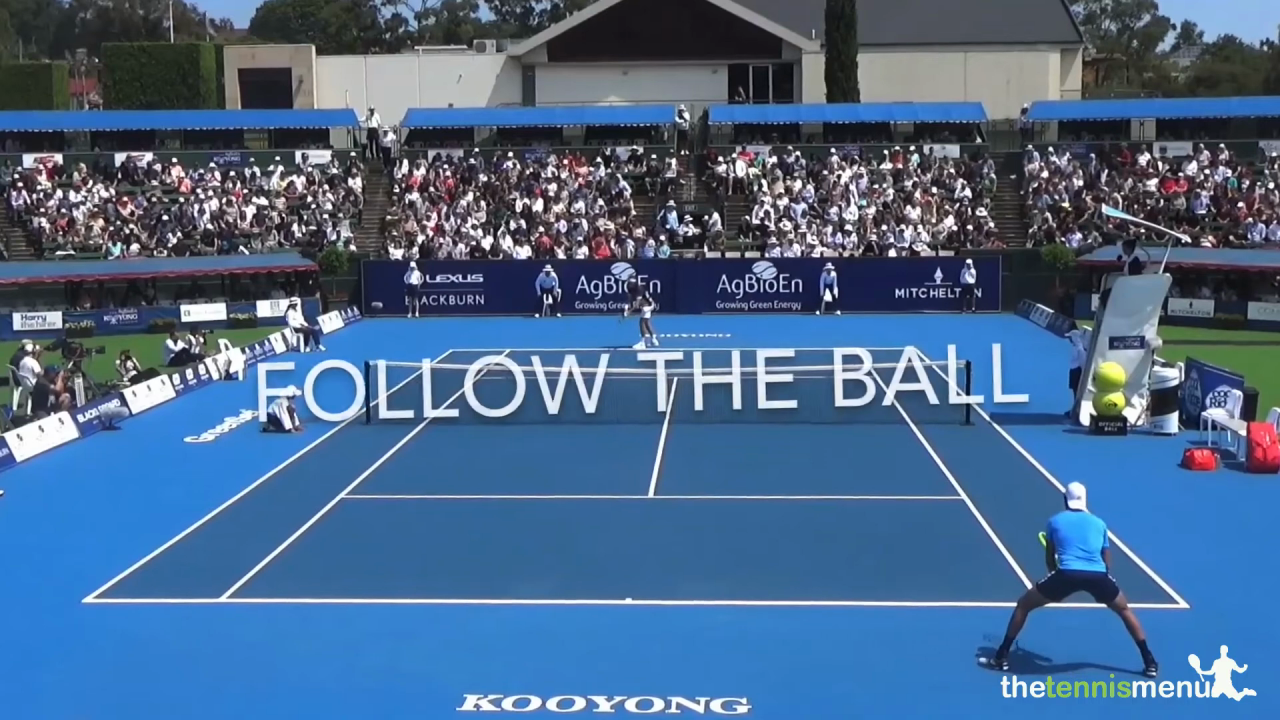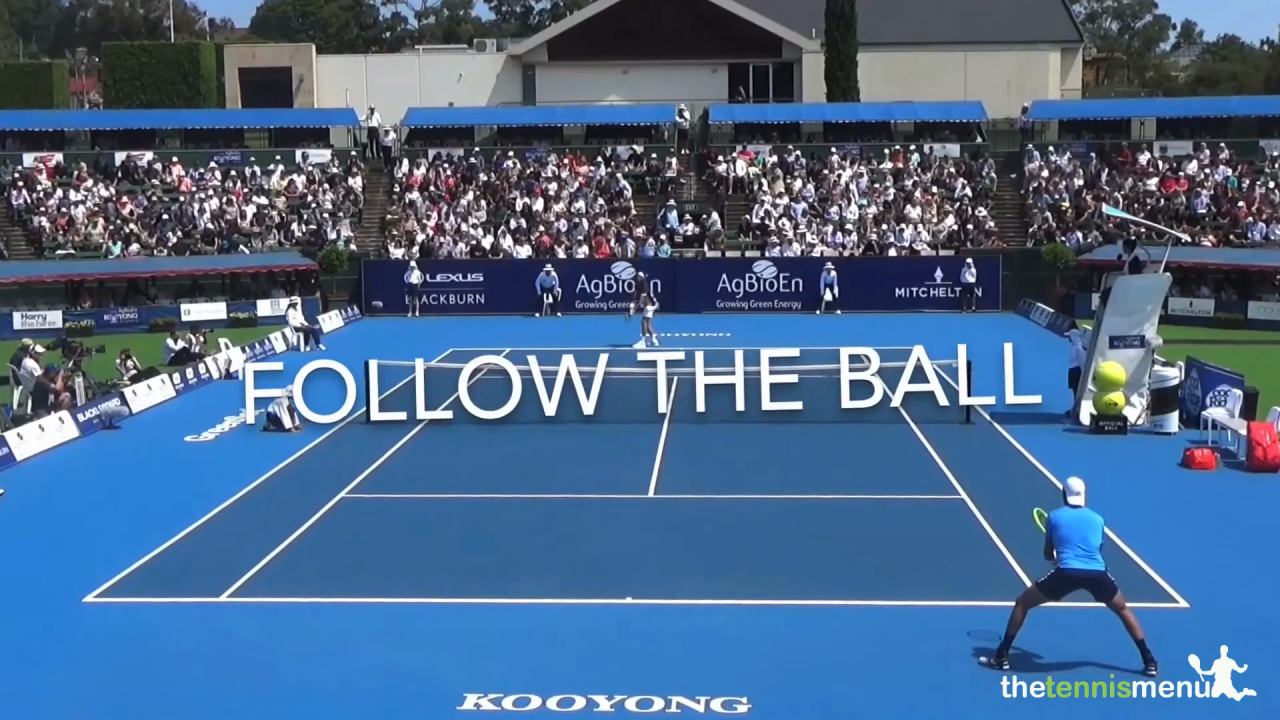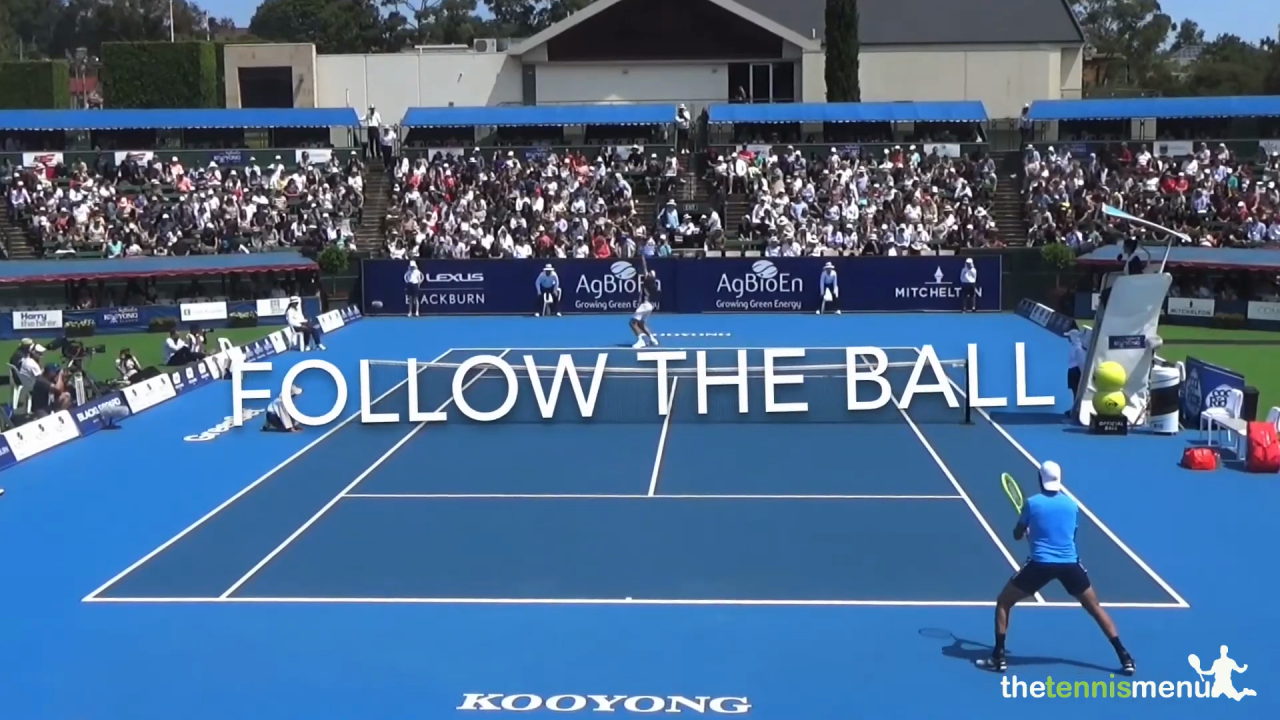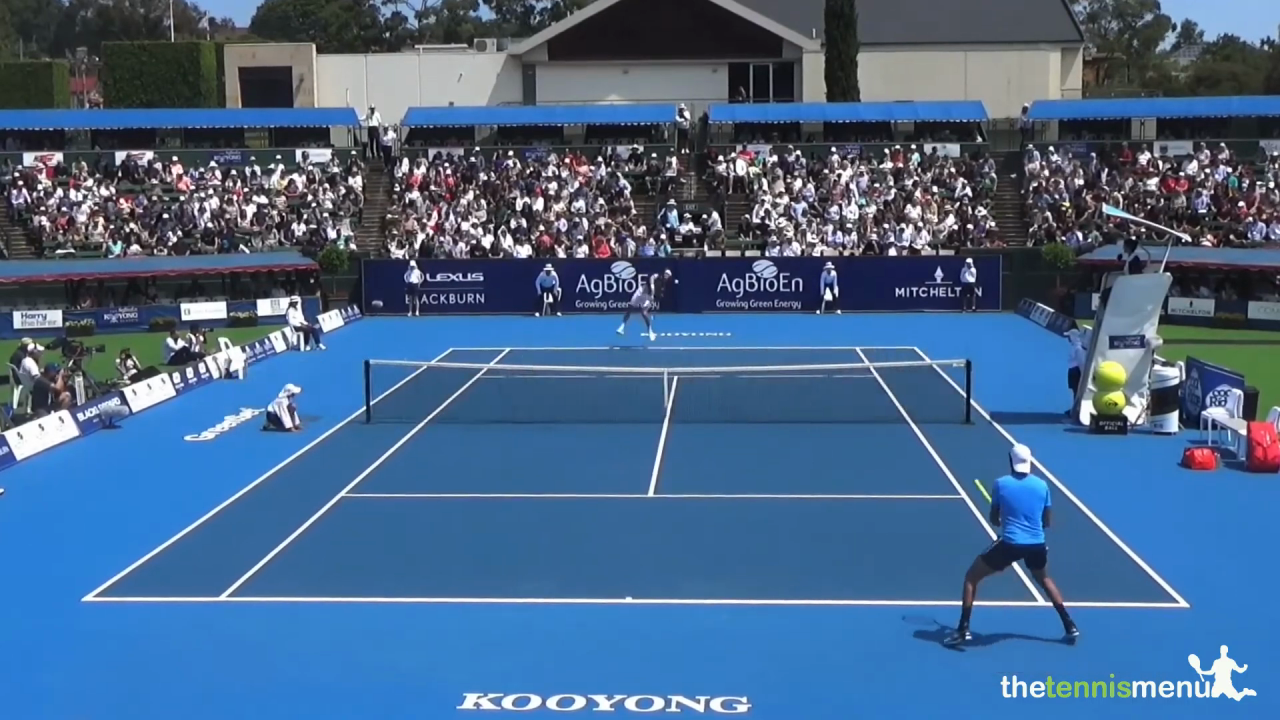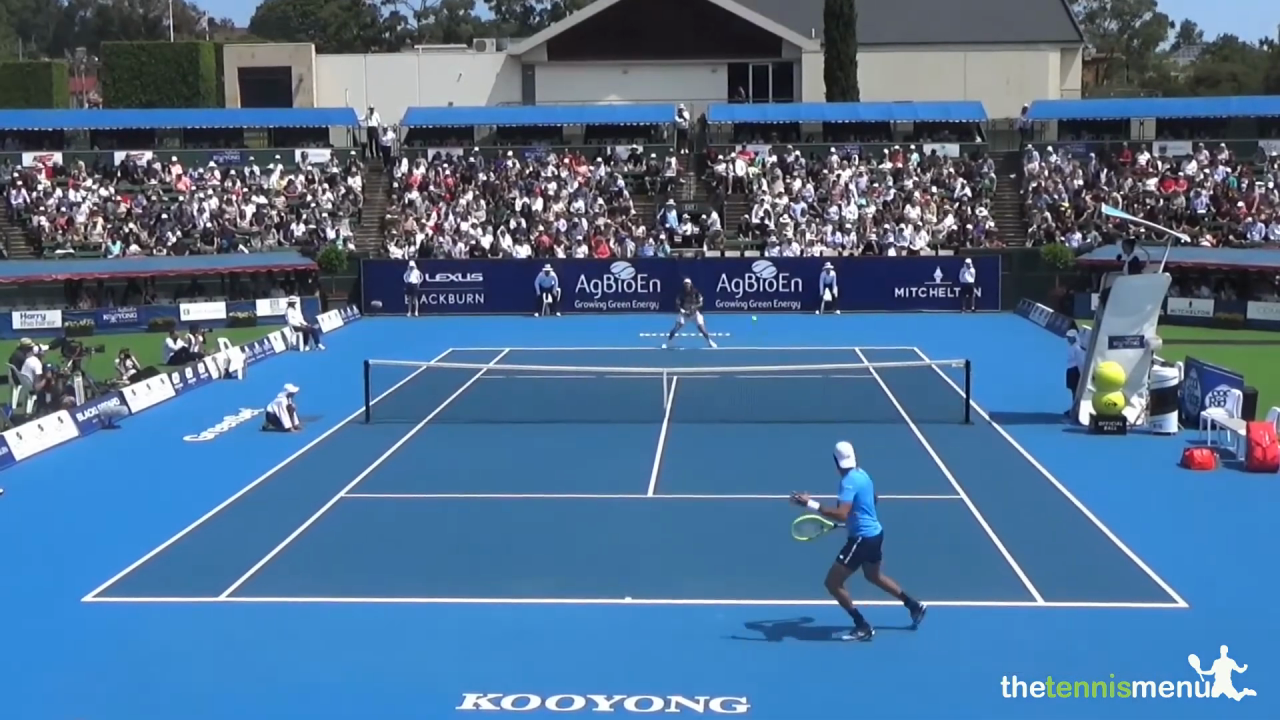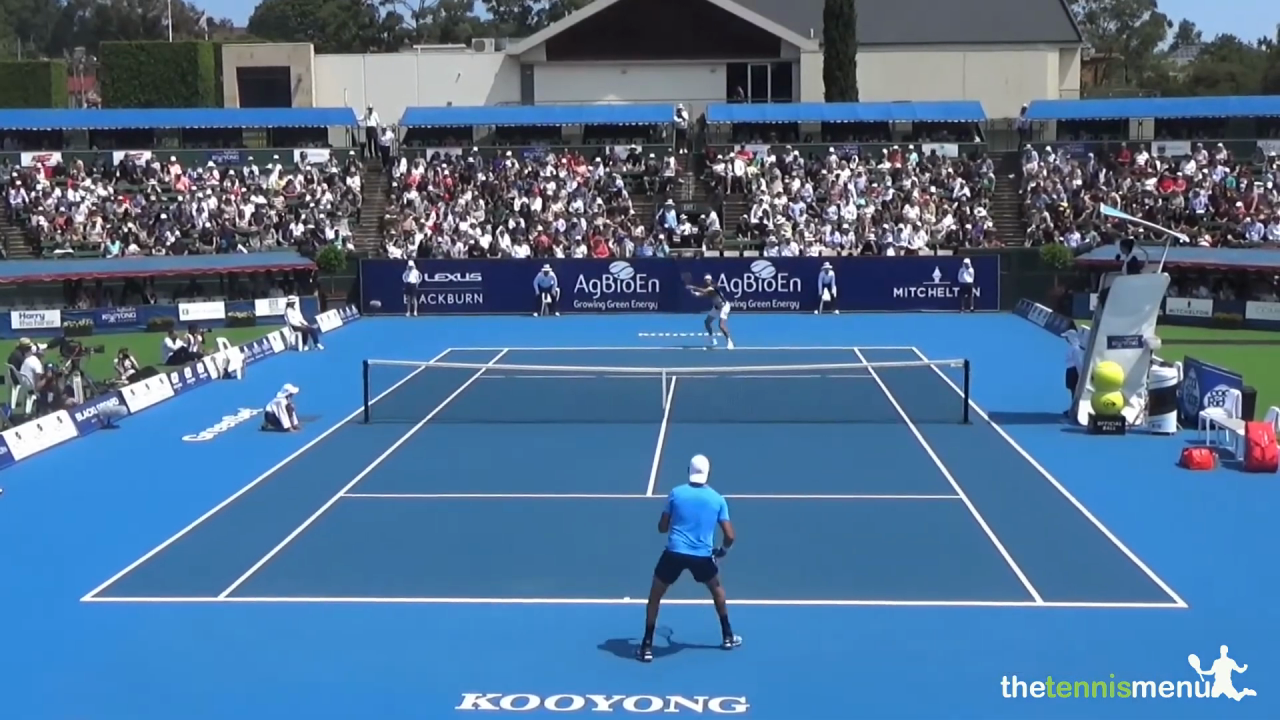
dt=0.7s
person 1, frame 1
left shoulder: (1055, 521)
right shoulder: (1099, 523)
left elbow: (1050, 561)
left hip: (1067, 573)
right hip: (1097, 575)
left knee: (1023, 606)
right knee: (1125, 611)
left ankle: (1001, 657)
right ankle: (1150, 663)
person 1, frame 2
left shoulder: (1055, 516)
right shoulder: (1097, 519)
left elbow: (1048, 555)
left hip: (1066, 573)
right hip: (1097, 573)
left knee: (1022, 604)
right knee: (1123, 611)
left ankle: (1002, 656)
right ankle: (1149, 662)
person 1, frame 3
left shoulder: (1032, 503)
right shoulder: (1072, 504)
left elbow: (1018, 535)
left hip: (1040, 564)
right hip: (1069, 564)
left knee: (1004, 602)
right knee: (1095, 609)
left ankle: (998, 657)
right ankle: (1125, 659)
person 1, frame 4
left shoulder: (1002, 484)
right shoulder: (1042, 485)
left elbow: (994, 519)
right elbow: (1047, 521)
left hip: (1011, 544)
right hip: (1036, 544)
left knee: (971, 578)
right knee: (1044, 580)
left ankle: (963, 629)
right ankle: (1070, 627)
person 1, frame 5
left shoulder: (849, 481)
right shoulder: (860, 474)
left elbow: (841, 515)
right elbow: (873, 499)
left wrist: (811, 504)
left hip: (863, 538)
right hip: (873, 533)
left knee: (833, 583)
right knee: (874, 576)
left ankle: (862, 627)
right ankle: (915, 607)
person 1, frame 6
left shoulder: (676, 493)
right shoulder: (717, 499)
left elbow: (662, 528)
right elbow: (729, 537)
right wrist: (722, 550)
left hip: (674, 554)
right hip: (702, 557)
left knee: (655, 596)
right knee: (716, 588)
left ankle: (647, 646)
right ankle: (728, 636)
